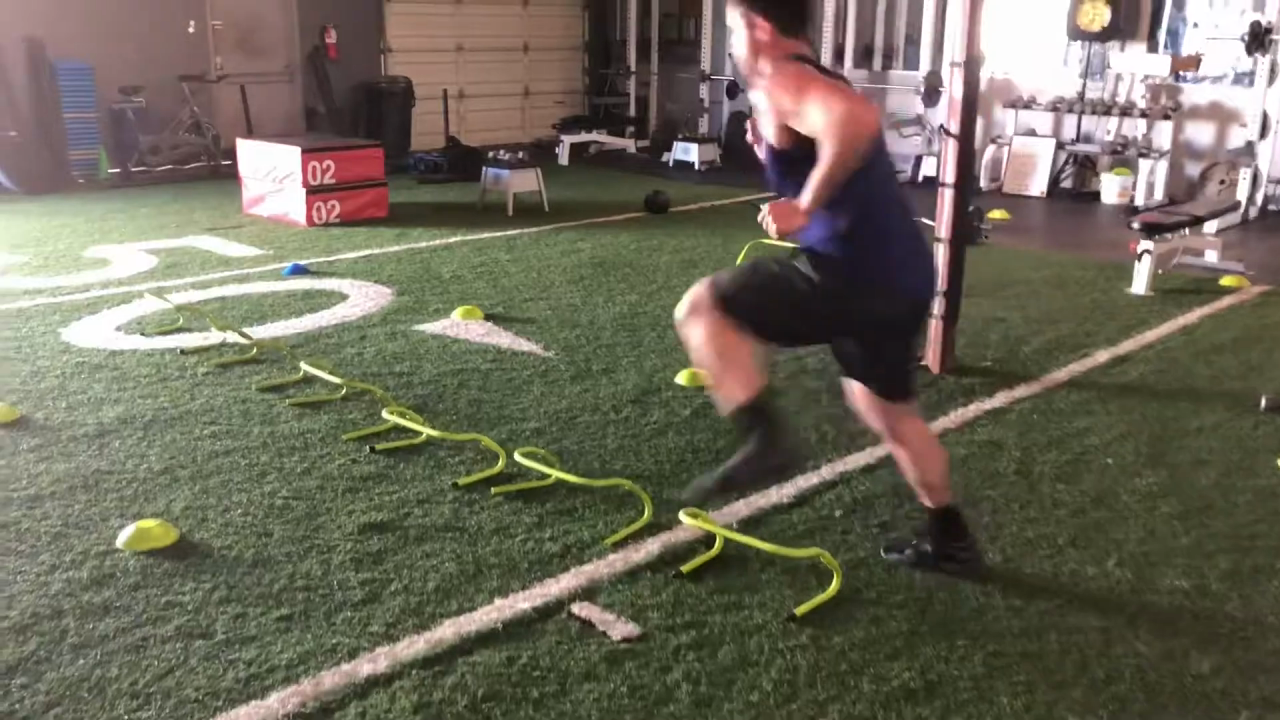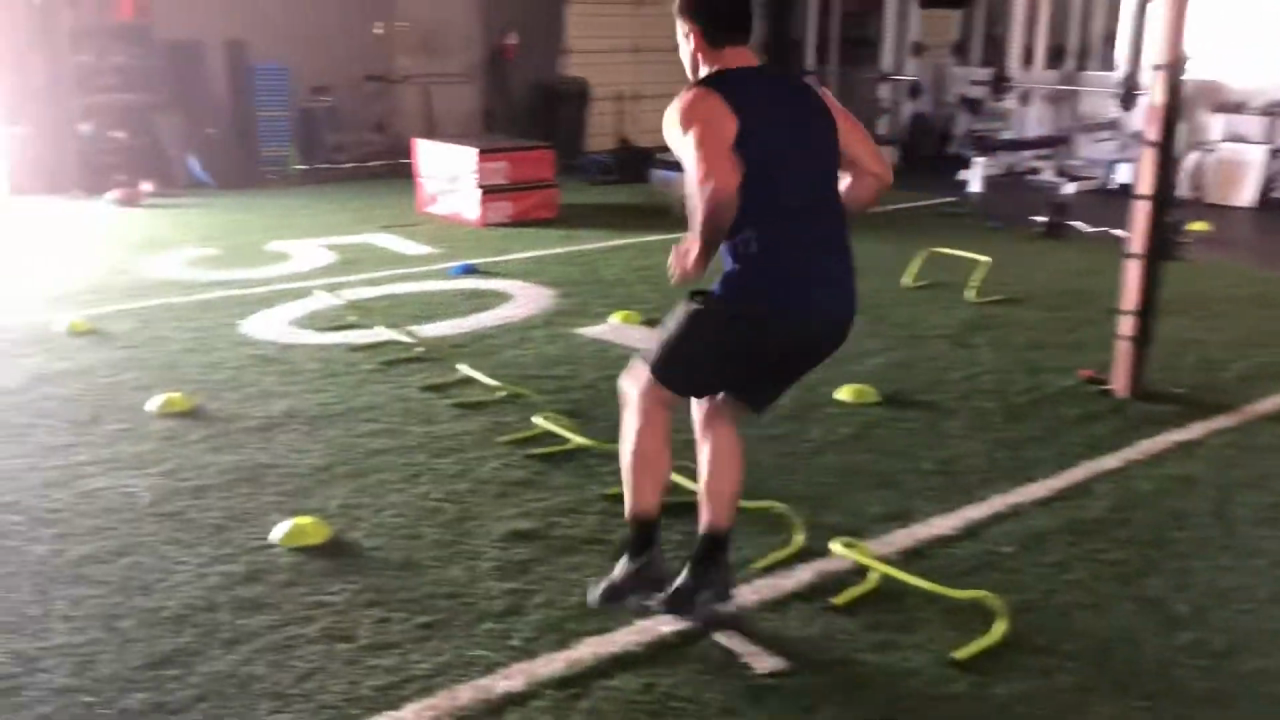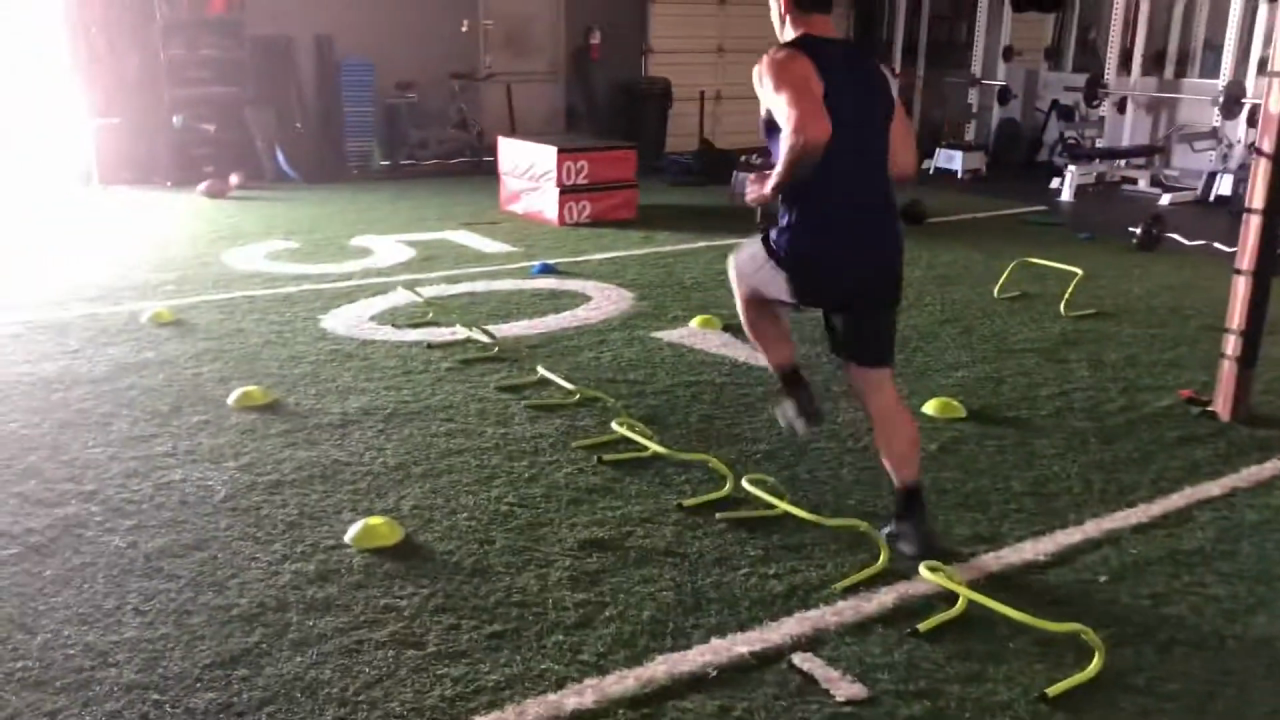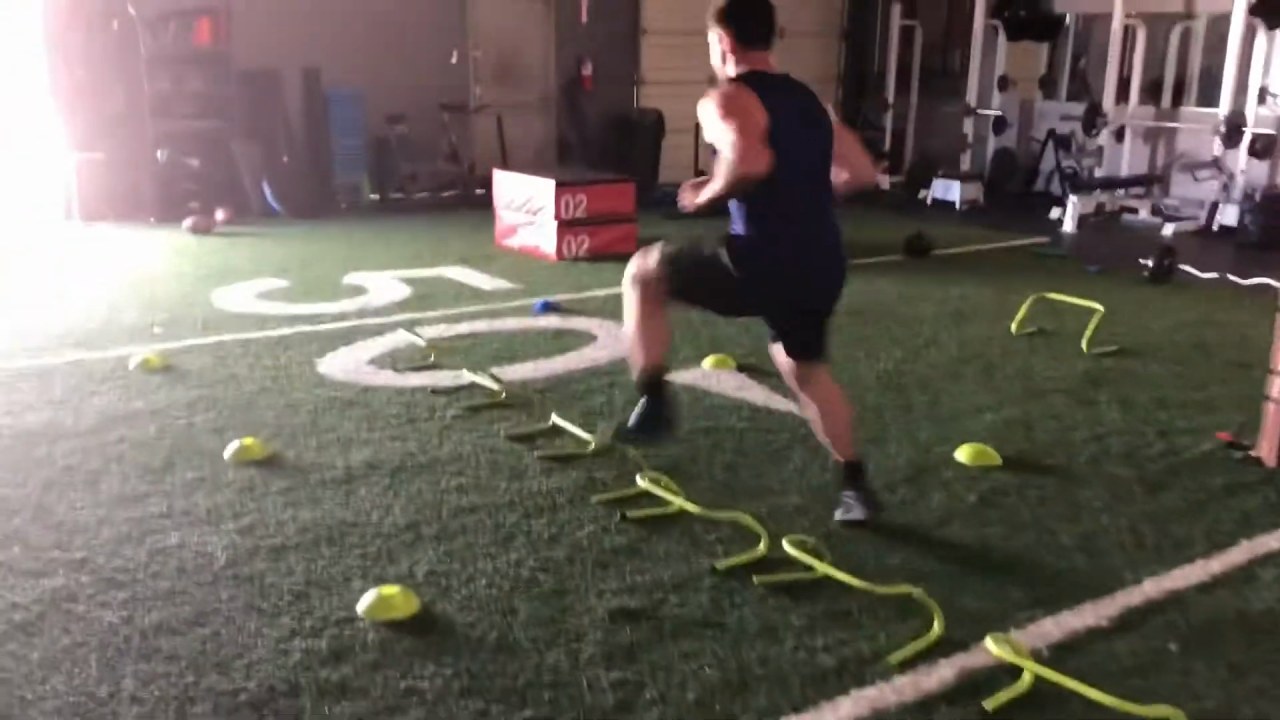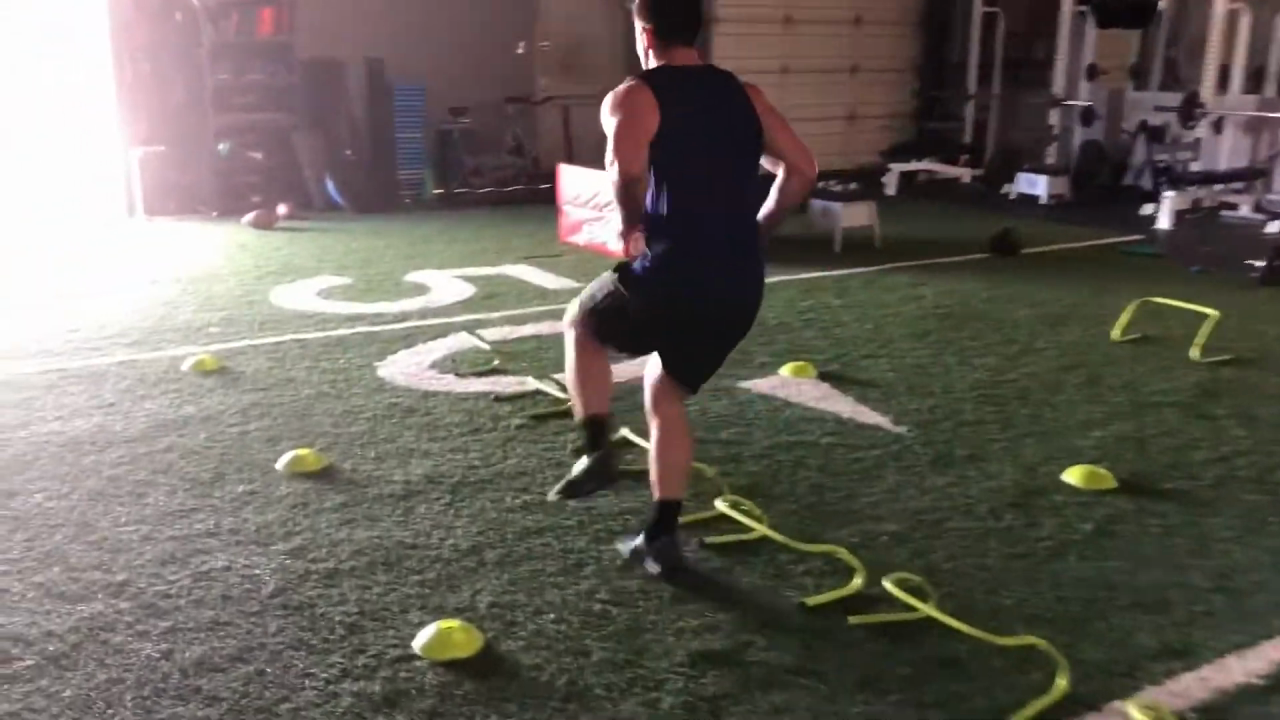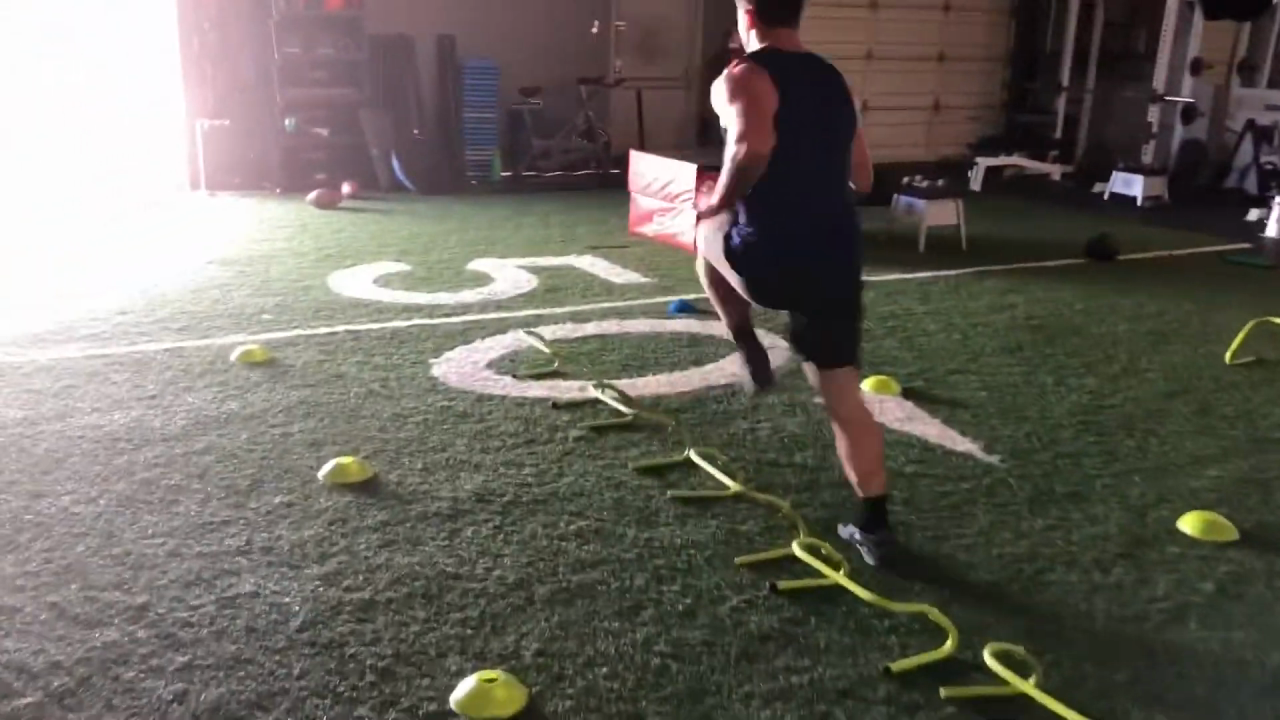
dt=0.5s
person 1, frame 1
left shoulder: (780, 81)
right shoulder: (820, 85)
left elbow: (858, 118)
left wrist: (803, 205)
left hip: (851, 270)
right hip: (907, 273)
left knee: (699, 309)
right knee: (883, 406)
left ankle: (764, 436)
right ankle: (948, 537)
person 1, frame 2
left shoulder: (694, 108)
right shoulder: (810, 96)
left elbow: (715, 184)
right elbow: (873, 174)
left wrist: (699, 250)
left hip: (760, 301)
right hip: (831, 311)
left knee: (645, 390)
right knee: (716, 417)
left ankle: (642, 558)
right ankle: (708, 570)
person 1, frame 3
left shoulder: (783, 65)
right shoulder: (872, 69)
left elbow: (812, 131)
right elbow: (904, 163)
left wrist: (774, 183)
left hip: (810, 252)
right hip: (878, 253)
left knee: (745, 267)
right knee: (875, 383)
left ankle: (797, 394)
right ankle: (912, 516)
person 1, frame 4
left shoulder: (724, 98)
right shoulder: (809, 100)
left elbow: (748, 159)
right elbow: (861, 170)
left wrist: (706, 194)
left hip: (760, 263)
right hip: (823, 267)
left knee: (642, 275)
right knee: (808, 370)
left ankle: (653, 403)
right ankle: (855, 485)
person 1, frame 5
left shoulder: (632, 99)
right shoulder: (744, 95)
left elbow: (629, 174)
right elbow: (801, 170)
left wrist: (635, 229)
left hip: (673, 279)
right hip: (741, 289)
left knee: (584, 324)
right knee: (665, 395)
left ankle: (597, 454)
right ankle: (662, 535)
person 1, frame 6
left shoulder: (743, 78)
right shoulder: (834, 82)
left elbow: (753, 145)
right elbow: (858, 176)
left wrist: (721, 197)
left hip: (767, 257)
right hip: (836, 260)
left knee: (709, 233)
right knee: (842, 397)
left ankle: (751, 350)
right ankle: (874, 525)
